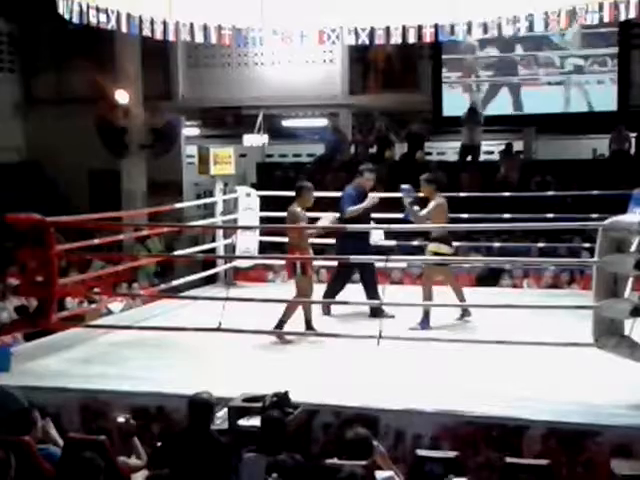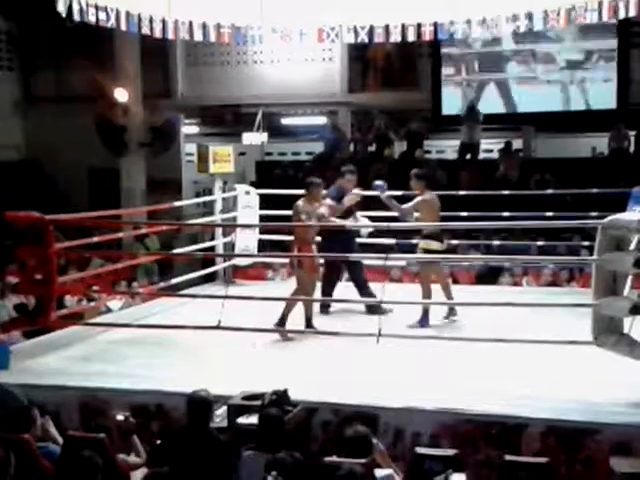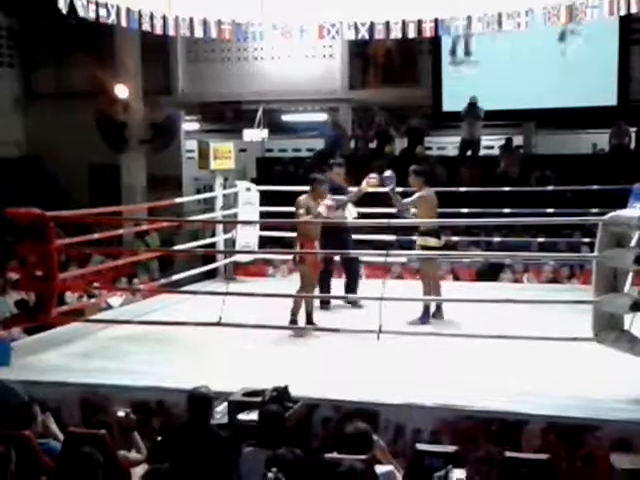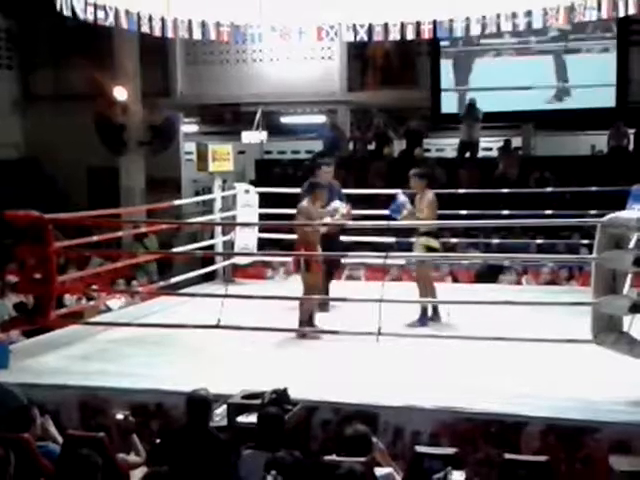
dt=0.2s
person 1, frame 1
left shoulder: (299, 210)
right shoulder: (297, 212)
right elbow: (304, 234)
left hip: (302, 254)
right hip: (298, 255)
left knee: (307, 292)
right knee: (302, 295)
left ankle: (309, 326)
right ankle: (278, 328)
person 1, frame 2
left shoulder: (316, 205)
right shoulder: (300, 206)
left elbow: (329, 219)
right elbow: (306, 227)
right wrist: (320, 215)
left hip: (310, 248)
right hip: (301, 249)
left knee: (310, 288)
right knee: (302, 289)
left ankle: (309, 324)
right ankle: (281, 322)
person 1, frame 3
left shoulder: (323, 201)
right shoulder: (302, 201)
left elbow: (346, 200)
right elbow: (301, 222)
left wrist: (363, 187)
right wrist: (318, 213)
left hip: (314, 245)
right hip: (304, 245)
left knee: (311, 285)
right knee: (306, 285)
left ankle: (309, 320)
right ankle: (293, 320)
person 1, frame 4
left shoulder: (317, 207)
right shoulder: (304, 207)
left elbow: (322, 225)
right elbow: (302, 230)
right wrist: (320, 227)
left hip: (314, 249)
right hip: (306, 250)
left knee: (317, 288)
right knee: (310, 290)
left ankle: (310, 322)
right ankle: (302, 327)
person 2, frame 1
left shoulder: (436, 203)
right shoulder: (438, 201)
left elbow: (420, 219)
left wrist: (409, 203)
right wrist: (413, 212)
left hip: (438, 244)
right hip: (442, 242)
left knee: (426, 282)
right knee: (451, 279)
left ankle: (425, 321)
right ankle: (465, 310)
person 2, frame 2
left shoulder: (424, 199)
right shoulder: (432, 197)
left elbow: (401, 210)
left wrist: (384, 196)
right wrist: (413, 217)
left hip: (430, 240)
right hip: (436, 239)
left knee: (424, 280)
right knee: (440, 275)
left ankle: (424, 319)
right ankle: (451, 308)
person 2, frame 3
left shoulder: (422, 195)
right shoulder: (429, 193)
left elbow: (401, 205)
left wrist: (390, 187)
right wrist: (409, 212)
left hip: (427, 237)
right hip: (433, 235)
left knee: (426, 277)
right knee: (433, 275)
left ankle: (425, 315)
right ankle: (438, 310)
person 2, frame 4
left shoulder: (429, 197)
right shoulder: (418, 197)
left elbow: (426, 219)
left wrist: (408, 210)
right wrist: (403, 215)
left hip: (427, 238)
right hip: (422, 238)
left knee: (421, 278)
right knee: (426, 278)
left ankle: (423, 317)
right ankle: (435, 313)
person 3, frame 1
left shoulder: (365, 192)
right shoulder: (350, 192)
right elbow: (347, 213)
right wrist: (367, 204)
left hip: (362, 239)
right hip: (348, 240)
left knee: (369, 273)
right knee: (344, 272)
left ankle: (376, 308)
right ankle: (327, 300)
person 3, frame 2
left shoulder: (351, 194)
right shoulder: (332, 194)
right elbow: (326, 214)
left wrist: (356, 221)
right wrist: (344, 214)
left hip: (347, 238)
right hip: (332, 239)
left knee: (357, 270)
right knee: (332, 271)
left ankle: (372, 304)
right ankle: (325, 303)
person 3, frame 3
left shoulder: (343, 186)
left wrist: (353, 201)
right wrist: (336, 214)
left hip: (342, 231)
right hip: (326, 232)
left knee: (352, 262)
right knee: (327, 265)
left ankle: (351, 295)
right ankle: (325, 299)
person 3, frame 4
left shoulder: (335, 185)
right shoulder: (309, 187)
left elbow: (343, 204)
left wrist: (341, 207)
left hip: (333, 231)
left knee: (334, 263)
right knee: (320, 266)
left ankle: (323, 293)
right ankle: (321, 299)
